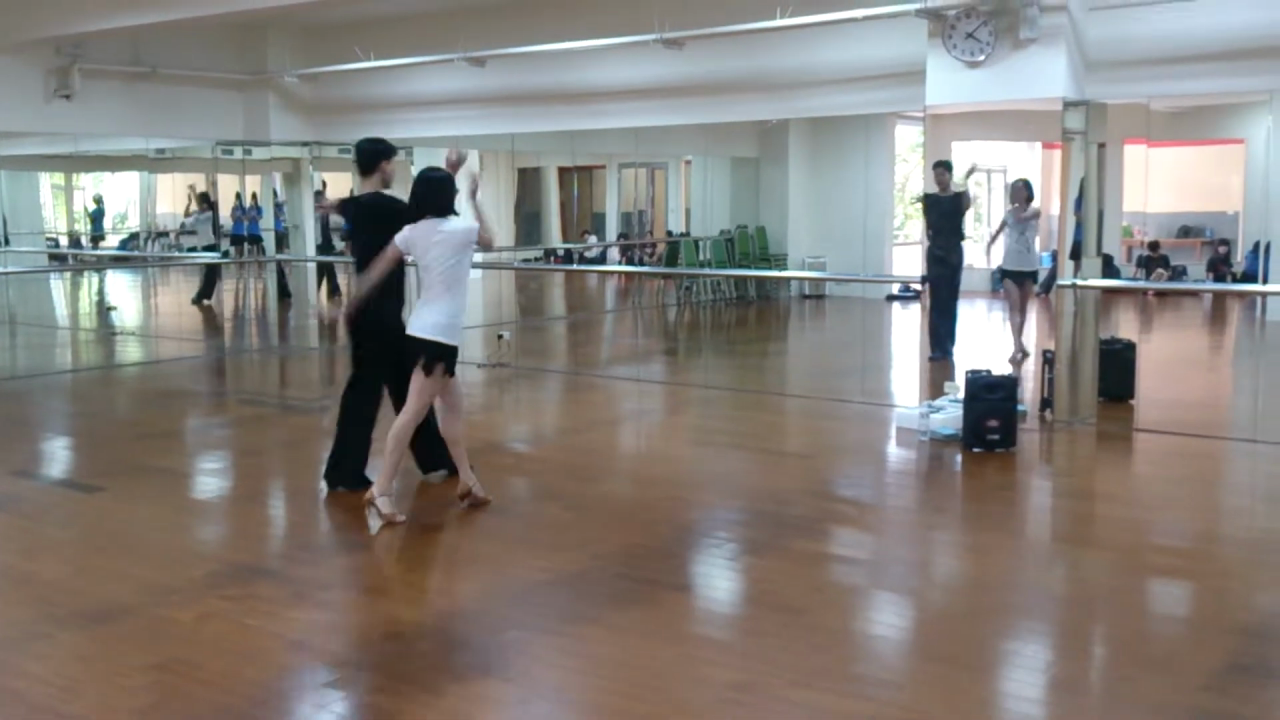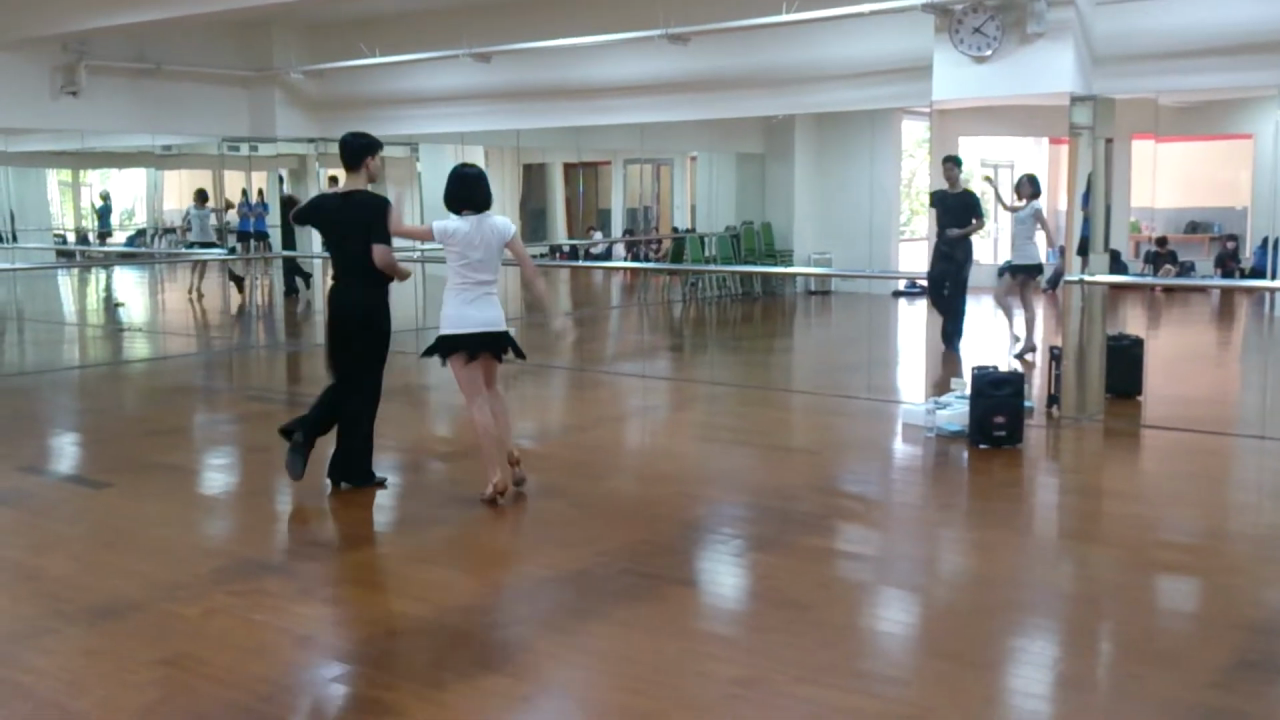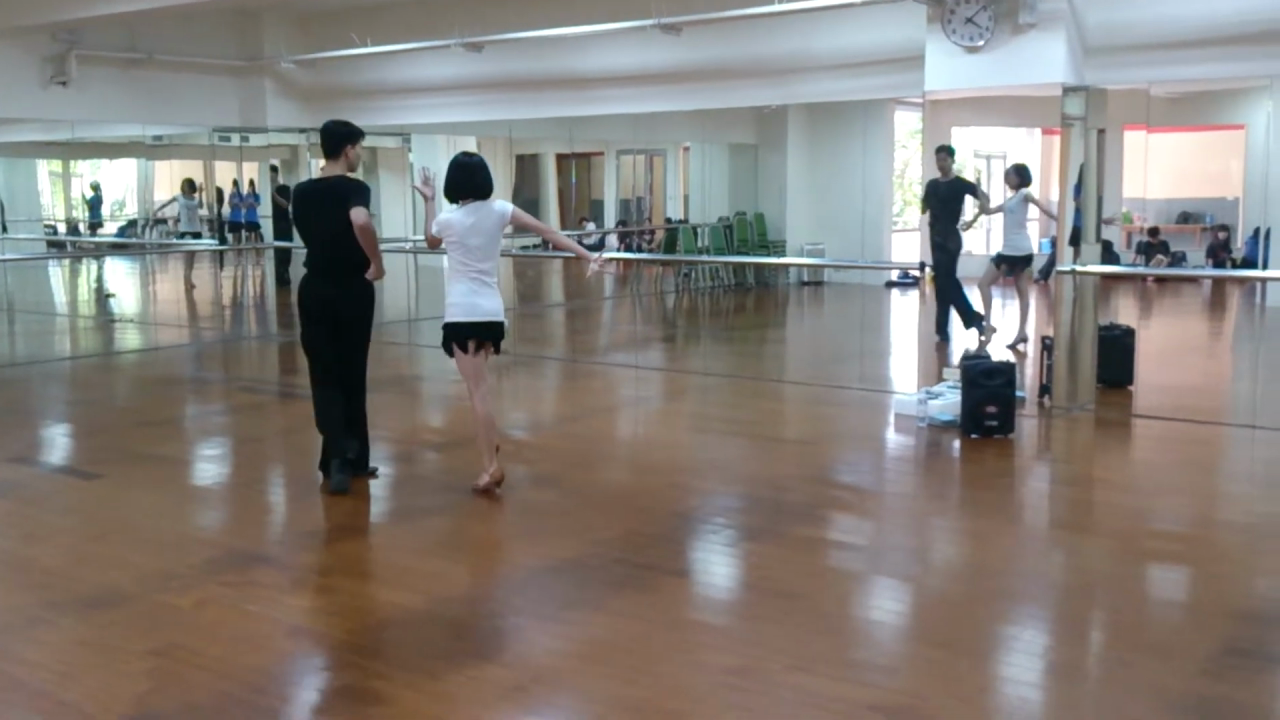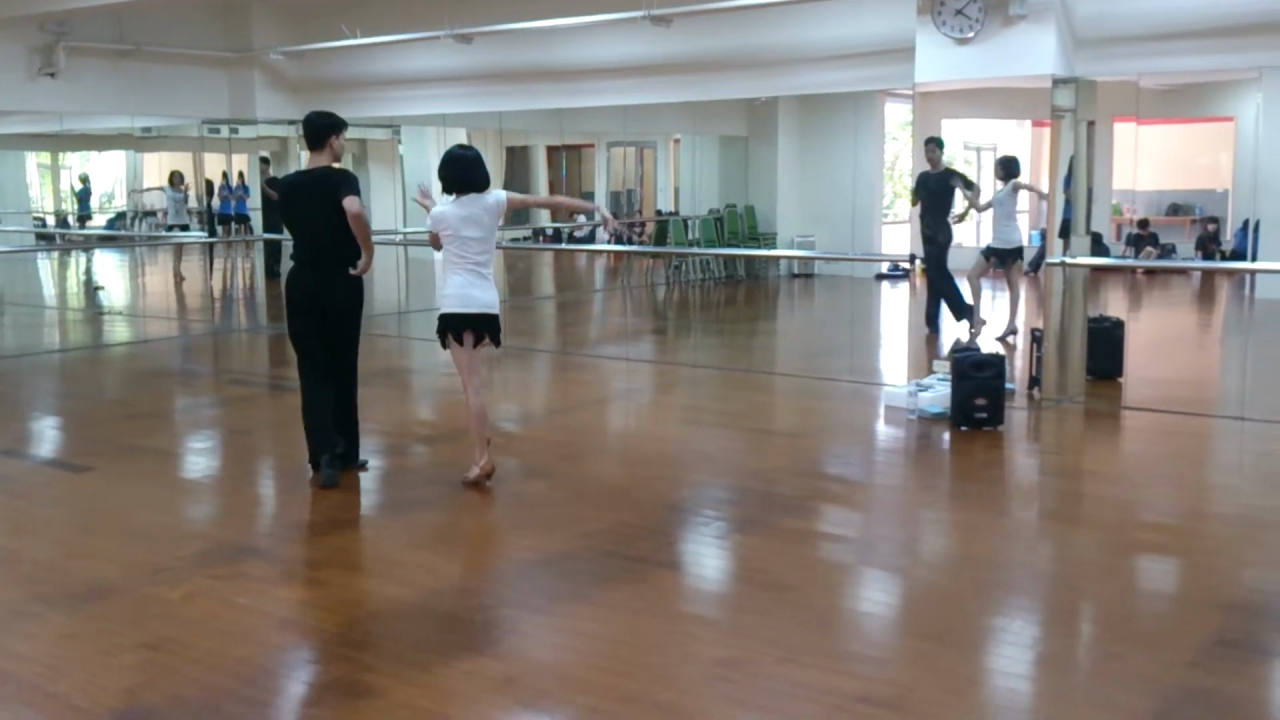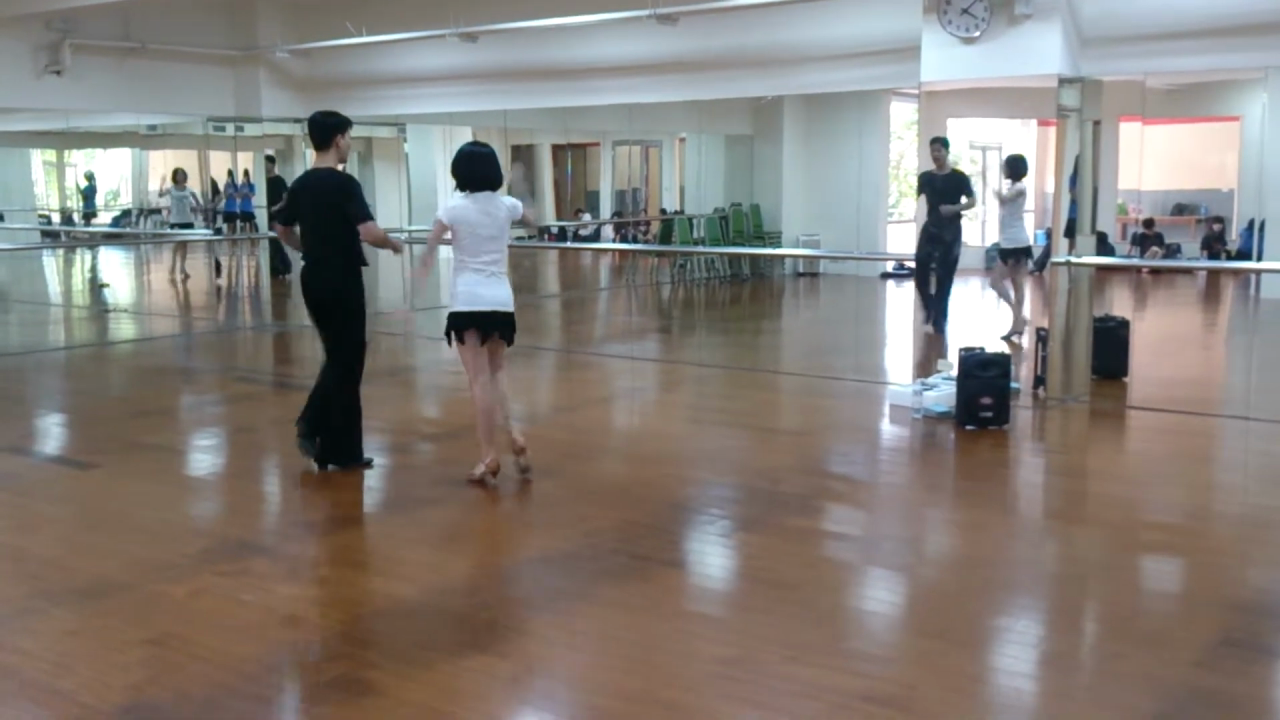
dt=0.4s
person 1, frame 1
left shoulder: (354, 206)
right shoulder: (388, 206)
left wrist: (337, 206)
left hip: (365, 308)
right hip: (381, 312)
left knee: (396, 382)
person 1, frame 2
left shoulder: (322, 203)
right shoulder: (377, 204)
left elbow: (295, 216)
right elbow: (382, 259)
right wrist: (400, 272)
left hip: (340, 300)
right hip: (369, 305)
left knee: (346, 380)
right knee: (363, 387)
left ankle: (304, 432)
right ankle: (351, 469)
person 1, frame 3
left shoulder: (301, 192)
right shoulder: (354, 189)
right elbow: (361, 222)
right wrist: (377, 263)
left hip: (314, 290)
right hip: (351, 291)
left knee: (324, 375)
right knee: (351, 376)
left ankle: (337, 456)
right ankle: (351, 458)
person 1, frame 4
left shoulder: (287, 185)
right shoulder: (341, 179)
right elbow: (354, 211)
right wrist: (368, 253)
left hip: (301, 282)
right hip: (341, 283)
left knee: (313, 369)
right knee: (341, 368)
left ankle: (326, 452)
right ankle: (341, 452)
person 1, frame 5
left shoulder: (300, 185)
right shoulder: (344, 183)
left elbow: (283, 230)
right elbow: (368, 233)
right wrist: (393, 244)
left hip: (314, 279)
right hip: (340, 281)
left knee: (338, 358)
right knee: (344, 364)
left ankle: (313, 424)
right ankle: (338, 451)
person 2, frame 1
left shoulder: (410, 233)
right shoulder: (460, 228)
left elbow: (375, 273)
right elbow: (487, 241)
left wrist: (348, 304)
right wrist: (474, 202)
left hip: (422, 328)
right hip: (438, 333)
left knee: (453, 406)
right knee: (413, 413)
left ankle: (467, 481)
right ankle: (381, 491)
person 2, frame 2
left shoulder: (449, 228)
right shoulder: (502, 226)
left elbow: (397, 230)
right elbow: (531, 273)
right wrist: (554, 314)
left hip: (457, 325)
right hip: (492, 323)
left knee: (477, 401)
right knee: (492, 390)
left ankle: (497, 476)
right ankle: (510, 459)
person 2, frame 3
left shoulder: (447, 219)
right shoulder: (500, 211)
left elbow: (431, 243)
right elbow: (548, 233)
left wrist: (430, 201)
right wrist: (587, 255)
left hip: (462, 312)
right hip: (491, 310)
left knee: (478, 390)
right knee: (479, 387)
left ankle: (491, 467)
right ankle: (490, 450)
person 2, frame 4
left shoulder: (440, 214)
right shoulder: (493, 202)
right elbow: (549, 201)
right wrist: (595, 208)
left hip: (457, 304)
right hip: (486, 303)
left knee: (471, 383)
right knee: (473, 379)
left ankle: (482, 460)
right ankle: (480, 441)
person 2, frame 5
left shoulder: (454, 208)
right shoulder: (507, 205)
left elbow: (428, 256)
right elbow: (532, 223)
left hip: (469, 303)
right hip: (502, 301)
left knee: (480, 381)
right knee: (496, 377)
left ankle: (489, 458)
right ankle: (515, 439)
person 3, frame 1
left shoulder: (959, 196)
right shoulder: (930, 199)
left elbow: (966, 206)
left wrist: (966, 181)
left hip: (954, 250)
right hip: (936, 250)
left knee: (950, 300)
right knee: (937, 300)
left ankle: (946, 345)
right ankle: (937, 347)
person 3, frame 2
left shoulder: (969, 197)
right shoulder: (938, 195)
left elbow: (980, 223)
left wrist: (961, 232)
left hip: (961, 248)
right hip: (942, 247)
left knee: (956, 293)
right knee: (934, 290)
left ankle: (952, 338)
right ankle: (951, 335)
person 3, frame 3
left shoulder: (960, 184)
right shoulder: (932, 185)
left elbow: (985, 199)
right elbow: (923, 209)
left hip: (951, 237)
right hip: (936, 236)
left knee: (944, 282)
right knee: (947, 281)
left ankle: (942, 328)
right ankle: (974, 320)
person 3, frame 4
left shoulder: (950, 175)
right shoulder: (922, 177)
left elbow: (975, 189)
right elbow: (914, 202)
left wrist: (964, 212)
right wrist: (910, 190)
left hip: (941, 229)
right hip: (927, 229)
left knee: (935, 274)
right knee: (939, 273)
left ankle: (932, 320)
right ankle: (964, 312)
person 3, frame 5
left shoulder: (959, 177)
right shoulder: (925, 177)
left elbow: (972, 202)
left wrist: (953, 209)
left hip: (951, 229)
right hip: (931, 226)
left knee: (945, 274)
right knee: (921, 264)
left ankle: (938, 318)
right ankle: (930, 305)
person 4, frame 1
left shoulder: (1034, 211)
right shoulder: (1010, 212)
left elbow: (1020, 219)
right elbow: (1001, 228)
right wrist: (990, 243)
left hip: (1028, 265)
right hip: (1010, 264)
left knee: (1023, 306)
right knee: (1013, 306)
left ankle: (1019, 342)
right ankle: (1016, 346)
person 4, frame 2
left shoulder: (1035, 207)
right shoulder: (1024, 208)
left elbow: (1047, 230)
right elbow: (1008, 207)
right wrist: (995, 188)
left hip: (1026, 260)
right hip: (1019, 260)
left knee: (1000, 295)
right knee: (1026, 301)
left ankle: (1012, 332)
right ankle: (1029, 341)
person 4, frame 3
left shoulder: (1024, 194)
right shoulder: (1010, 200)
left elbow: (1042, 207)
right elbow: (988, 211)
left hip: (1017, 250)
right hip: (1011, 250)
left knee: (984, 283)
right knee: (1022, 291)
right ankle: (1021, 332)
person 4, frame 4
left shoulder: (1013, 185)
right shoulder: (999, 193)
left elbow: (1026, 185)
right elbow: (980, 207)
left wrist: (1040, 192)
left hip: (1008, 243)
right hip: (1000, 242)
left knee: (974, 275)
right knee: (1012, 284)
left ankle: (977, 317)
right ankle: (1011, 325)
person 4, frame 5
left shoulder: (1019, 189)
right shoulder: (1015, 188)
left elbow: (1004, 200)
left wrist: (995, 189)
left hip: (1013, 243)
right hip: (1014, 242)
left knee: (996, 282)
right knee: (1017, 284)
left ankle: (1018, 318)
right ankle: (1017, 323)
